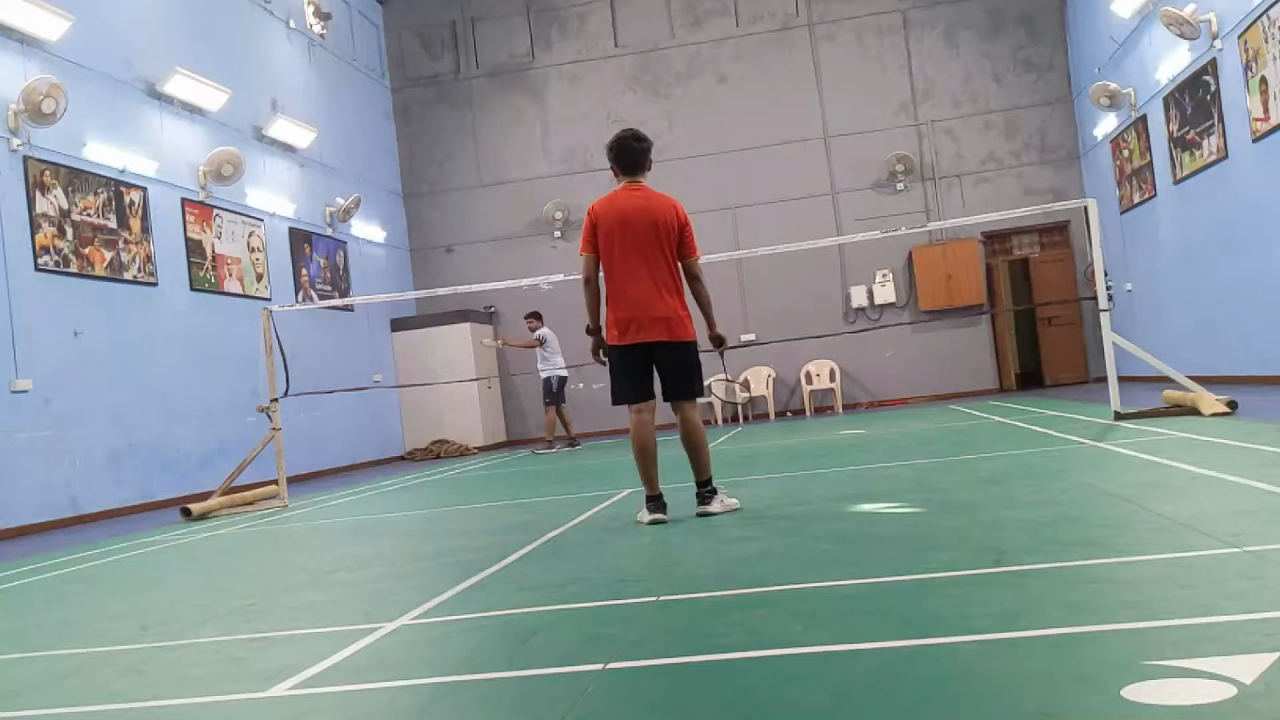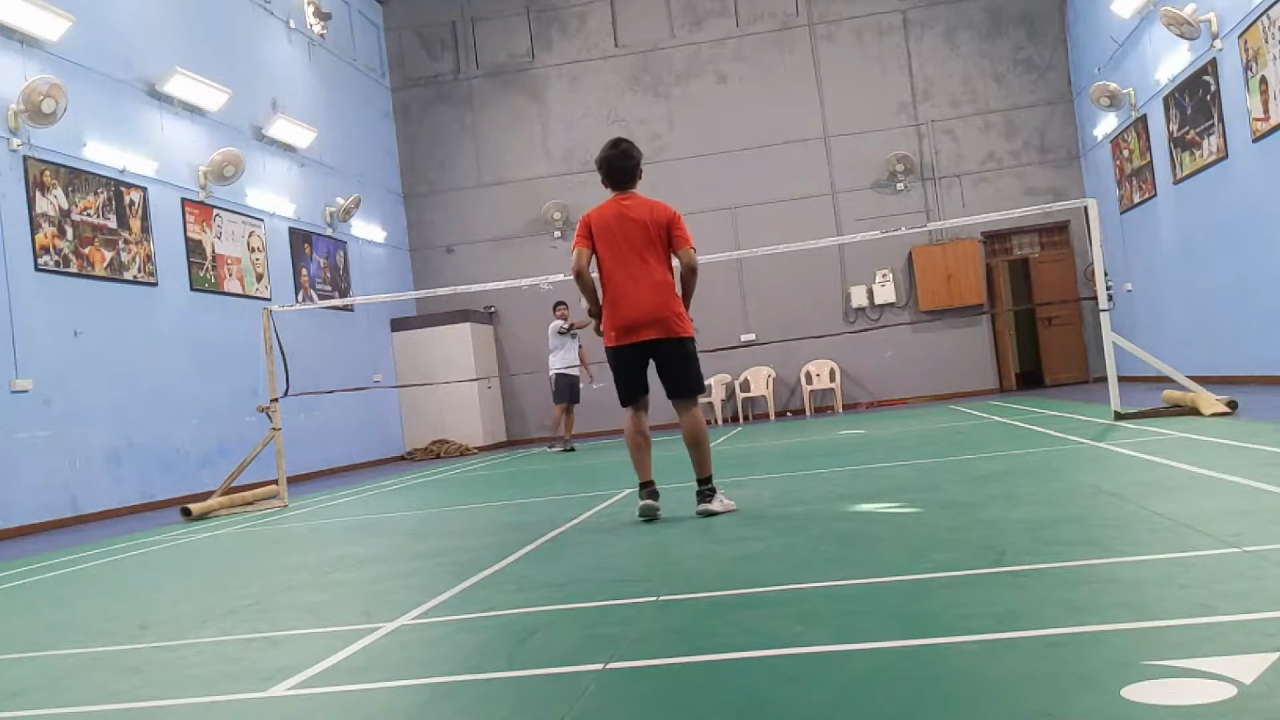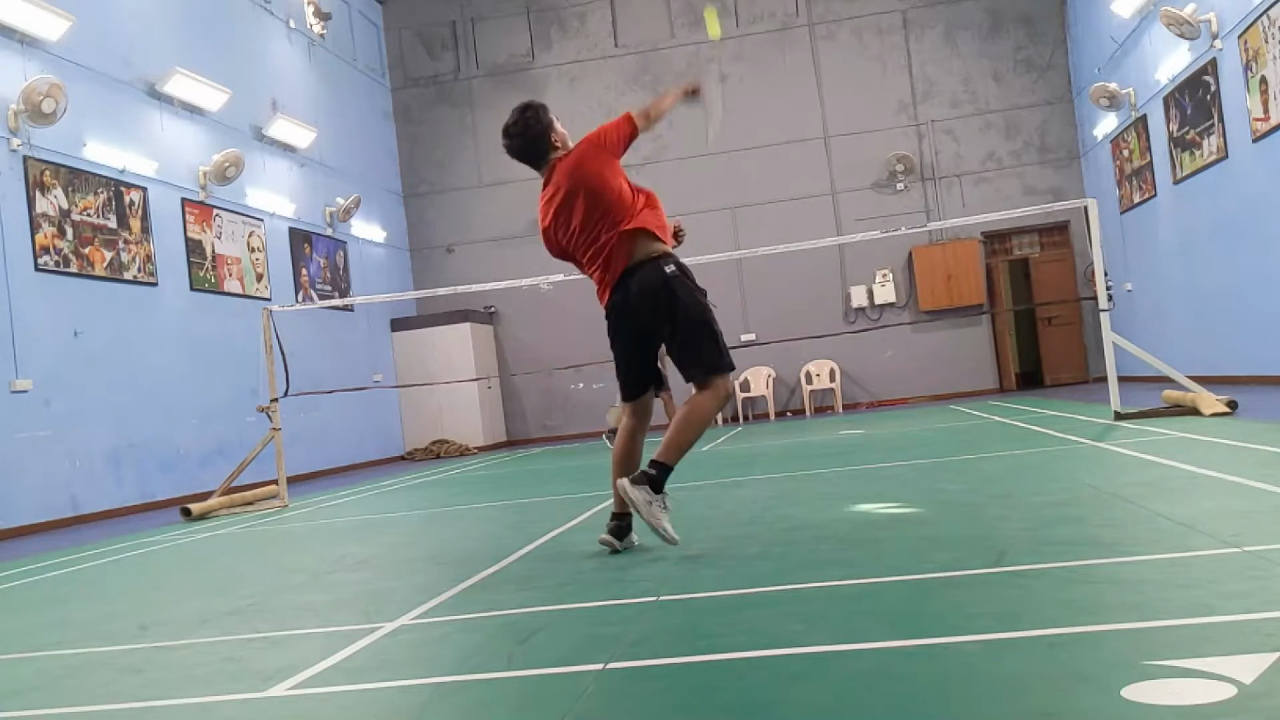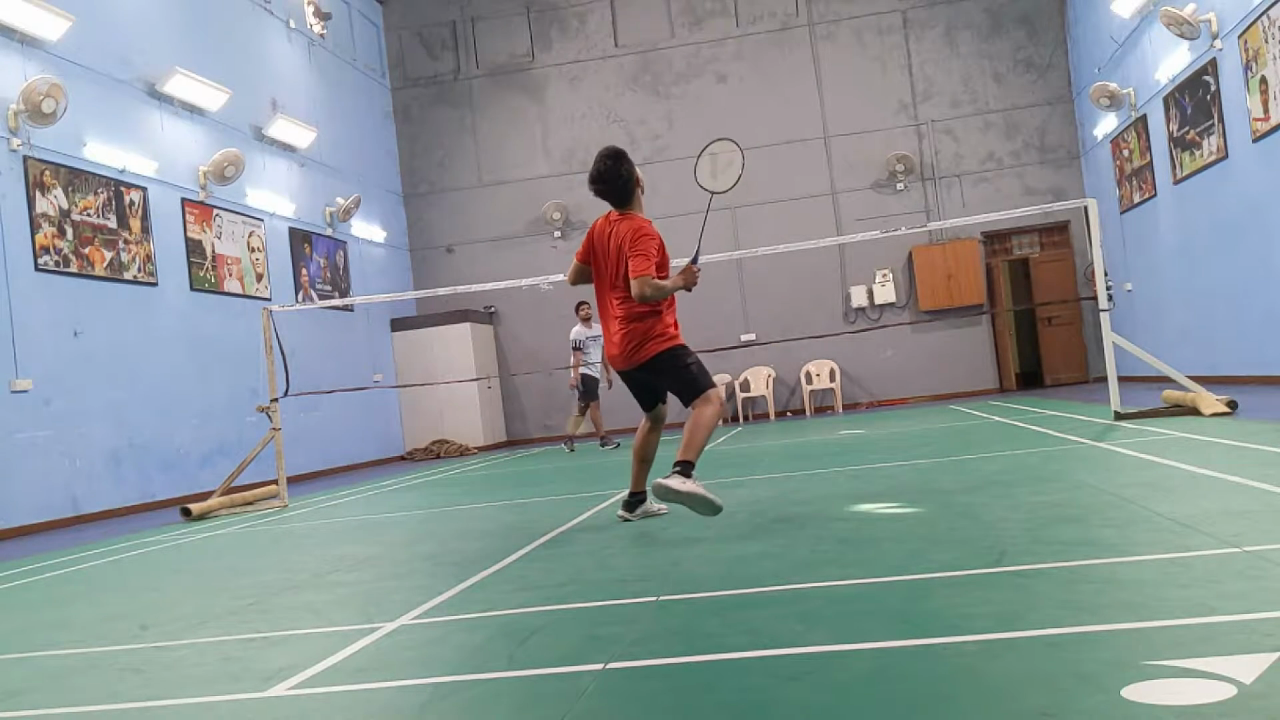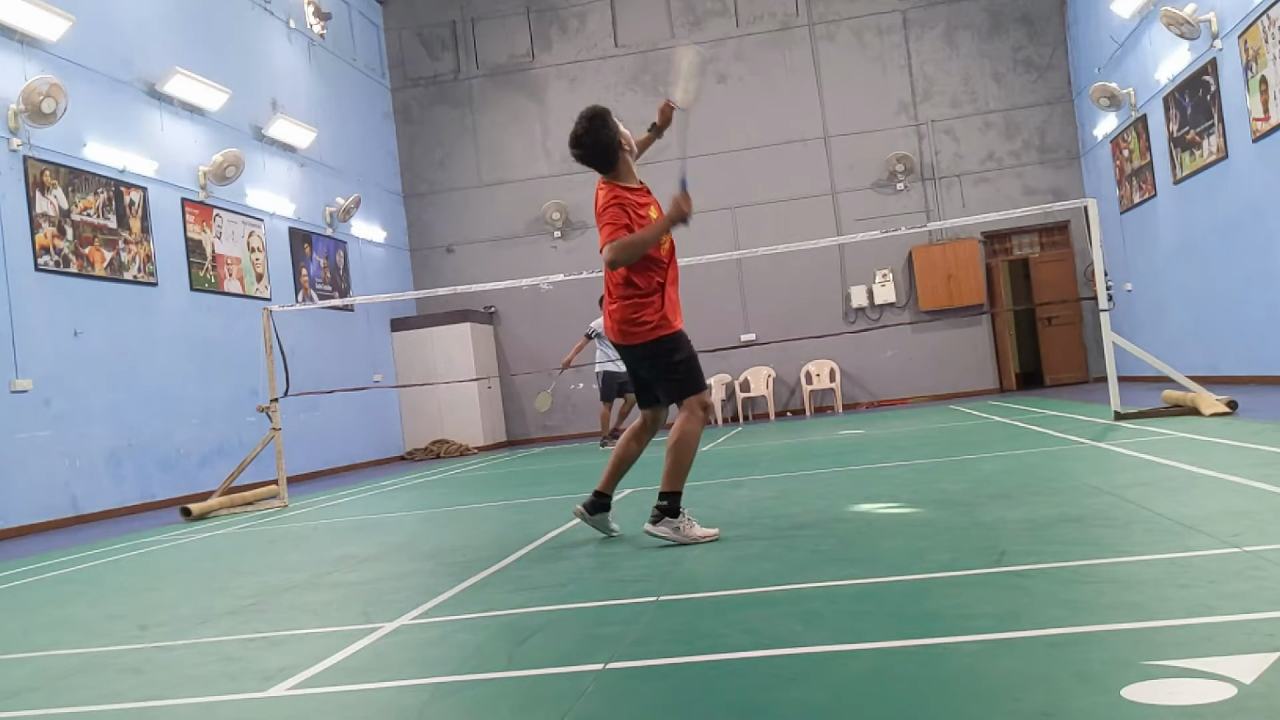
dt=1s
person 1, frame 1
left shoulder: (598, 212)
right shoulder: (672, 208)
left elbow: (589, 277)
right elbow: (694, 274)
left wrist: (595, 331)
right wrist: (712, 324)
left hip: (624, 330)
right hip: (673, 326)
left knee: (640, 412)
right knee: (686, 408)
left ankle: (654, 502)
right ankle: (707, 494)
person 1, frame 2
left shoulder: (591, 220)
right shoulder: (664, 213)
left elbow: (579, 270)
right elbow: (689, 264)
left wrist: (598, 308)
right wrist: (684, 303)
left hip: (621, 329)
right hip: (667, 321)
left knee: (636, 410)
right knee: (687, 405)
left ankle: (647, 491)
right ankle: (707, 493)
person 1, frame 3
left shoulder: (548, 215)
right shoulder: (587, 153)
right elbow: (643, 118)
right wrist: (678, 93)
left hip: (619, 297)
right hip: (659, 274)
left knee: (634, 409)
right knee: (715, 386)
left ankle: (620, 522)
right ankle: (650, 480)
person 1, frame 4
left shoulder: (599, 227)
right shoulder: (641, 232)
left elbow: (574, 277)
right elbow: (643, 290)
right wrist: (680, 281)
left hip: (621, 348)
right hip: (654, 340)
left knee: (655, 415)
right knee: (709, 400)
left ankle: (635, 499)
right ankle: (681, 475)
person 1, frame 5
left shoulder: (620, 183)
right shoulder: (617, 201)
left elbow: (626, 156)
right elbow: (613, 257)
left wrist: (656, 130)
right wrist: (666, 222)
left hip: (635, 323)
right hip: (649, 322)
left knee: (651, 417)
right knee: (695, 405)
left ankle: (598, 502)
right ankle: (667, 513)
